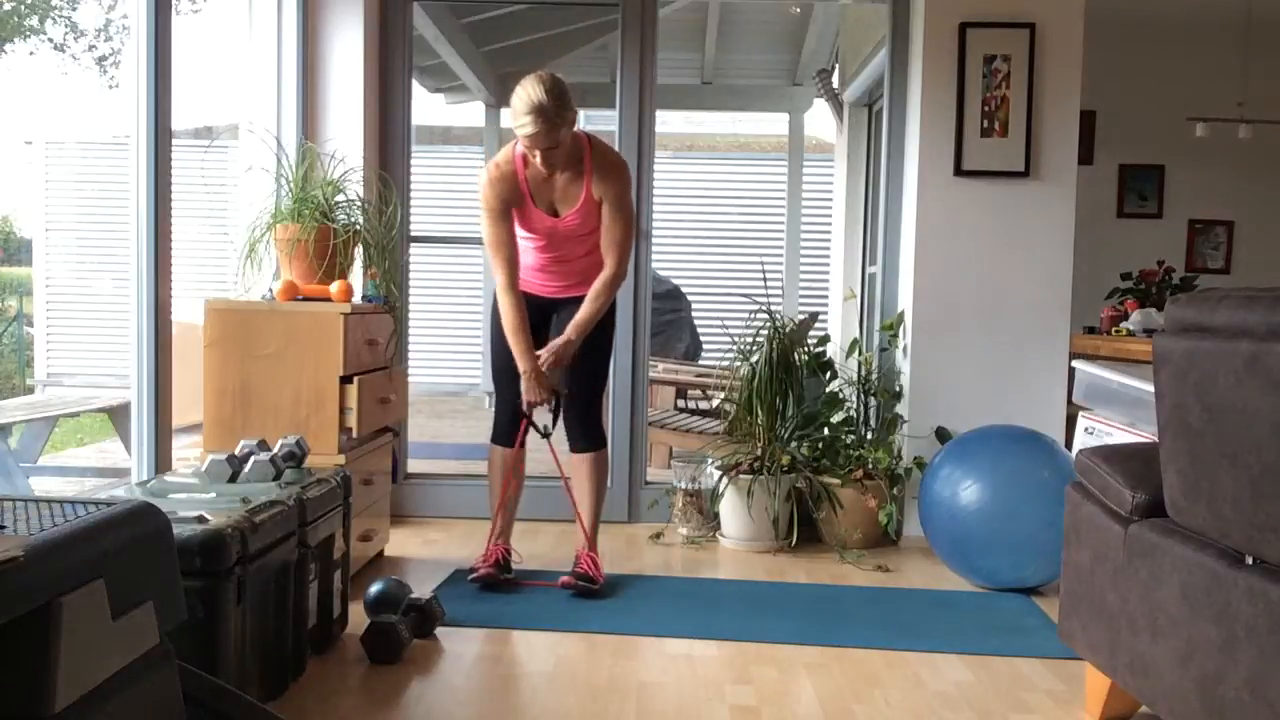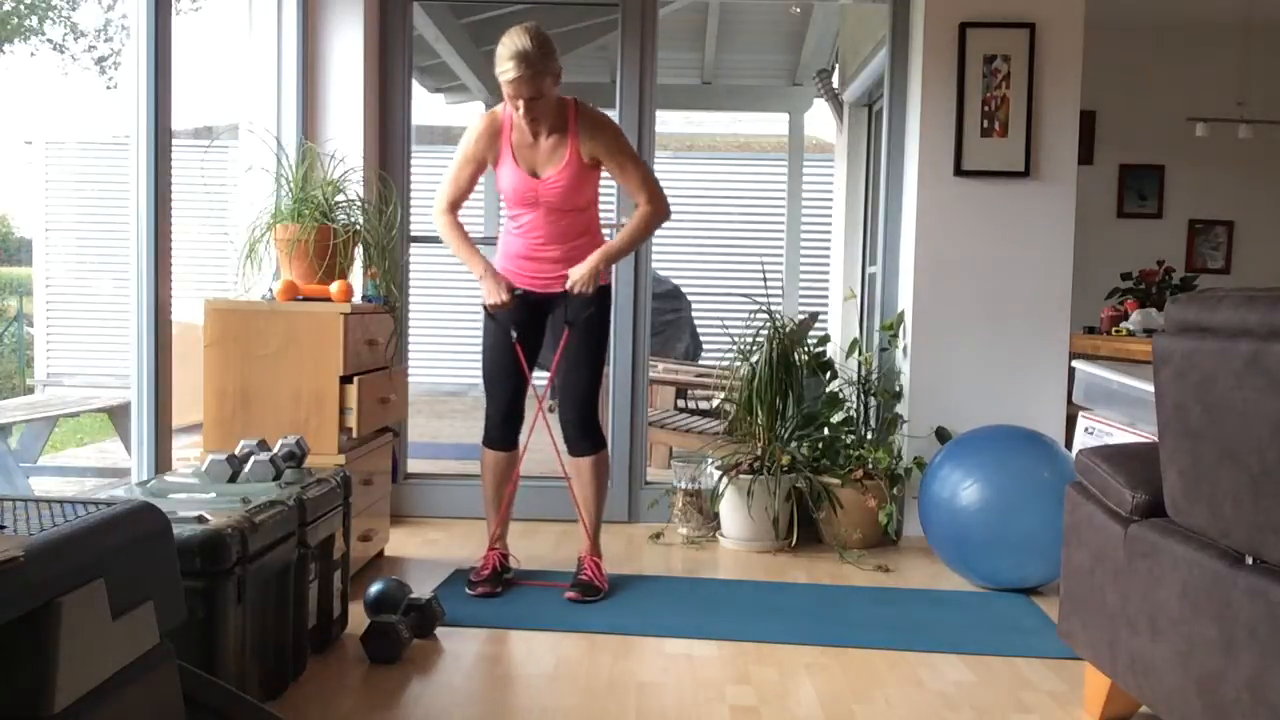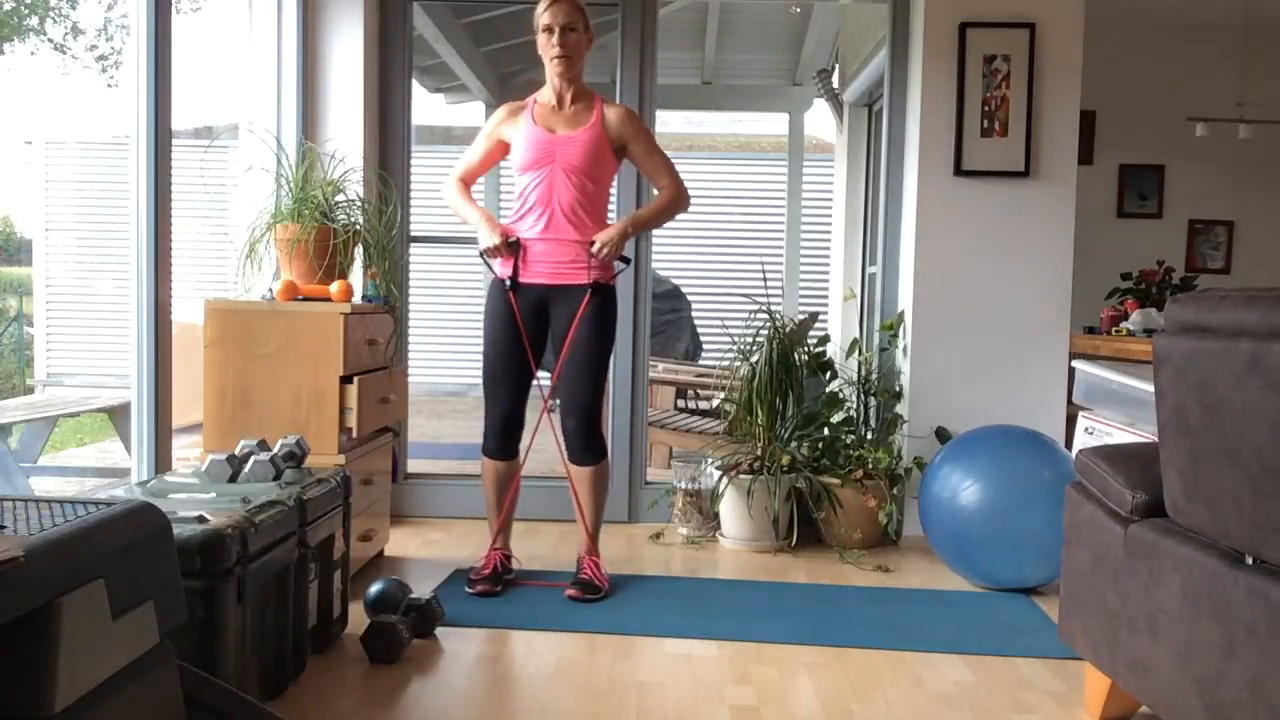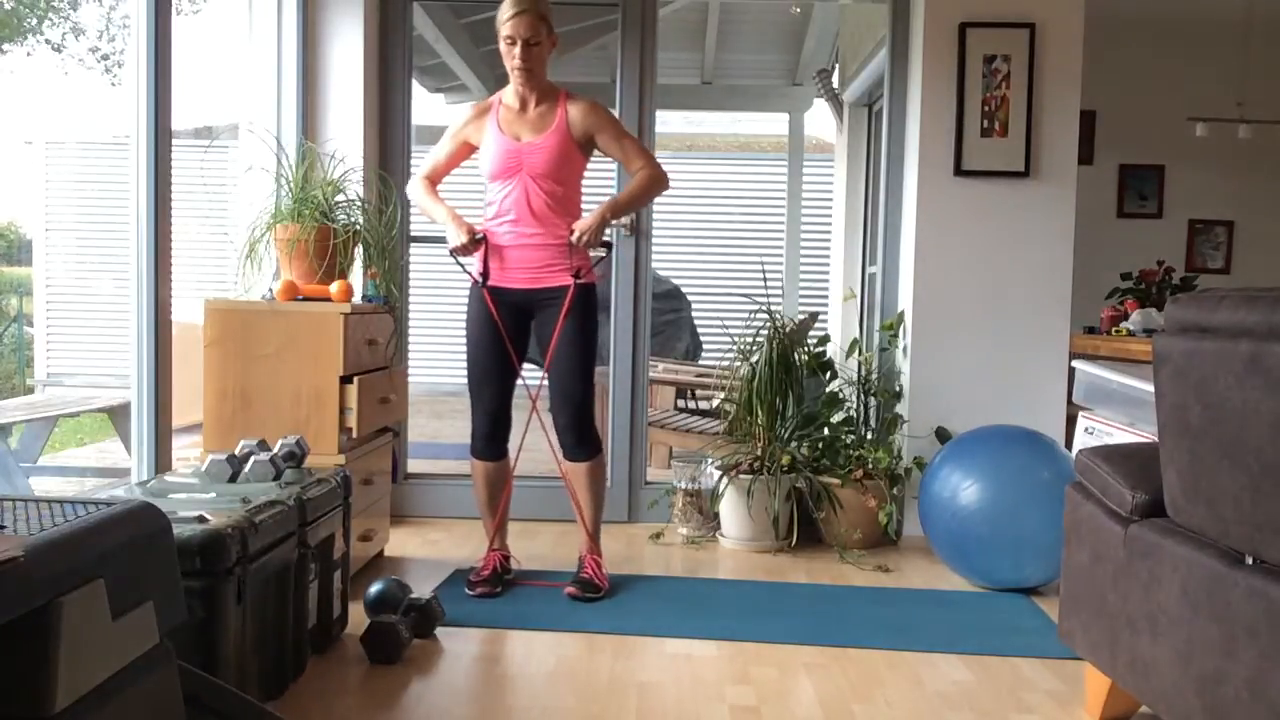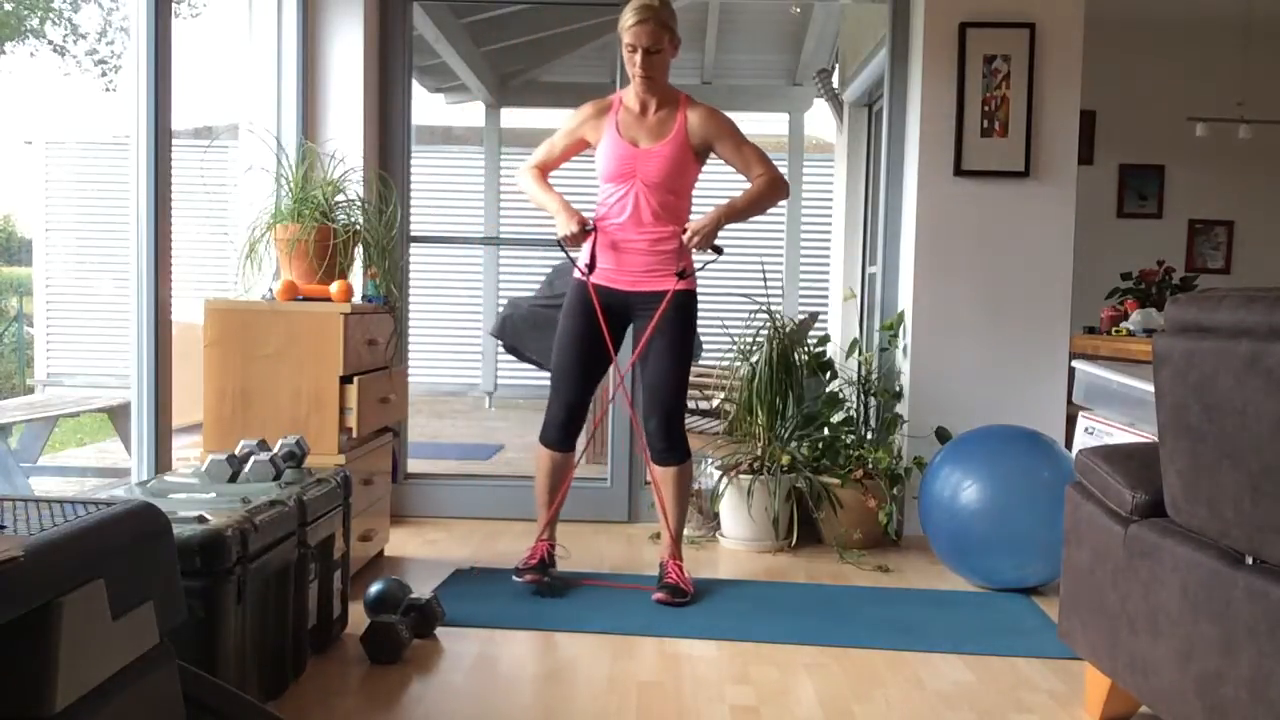
dt=1s
person 1, frame 1
left shoulder: (608, 168)
right shoulder: (500, 174)
left elbow: (615, 266)
right elbow: (505, 281)
left wrist: (568, 342)
right wrist: (527, 368)
left hip: (586, 296)
right hip: (522, 294)
left knee: (583, 417)
right knee: (509, 413)
left ankle: (588, 552)
right ankle: (498, 546)
person 1, frame 2
left shoulder: (592, 129)
right shoulder: (488, 131)
left elbow: (654, 206)
right elbow: (444, 211)
left wrist: (598, 262)
right wrist: (484, 274)
left hip: (580, 286)
right hip: (512, 286)
left knee: (578, 419)
right knee: (501, 416)
left ankle: (591, 555)
right ankle: (497, 551)
person 1, frame 3
left shoulder: (614, 119)
right shoulder: (512, 117)
left elbow: (675, 193)
right elbow: (455, 182)
left wrist: (625, 227)
right wrist: (484, 223)
left hip: (585, 286)
right hip: (516, 281)
left knee: (580, 422)
right knee: (501, 418)
left ankle: (590, 555)
right ankle: (498, 552)
person 1, frame 4
left shoulder: (580, 114)
right shoulder: (479, 118)
left elbow: (652, 175)
right elbow: (421, 181)
left wrist: (604, 212)
right wrist: (450, 220)
left hip: (565, 284)
right hip: (496, 283)
left knee: (573, 418)
right knee: (489, 421)
left ankle: (591, 553)
right ankle: (496, 551)
person 1, frame 5
left shoulder: (700, 121)
right shoulder: (597, 115)
left elbow: (773, 183)
right elbow: (530, 171)
left wrist: (720, 215)
right wrist: (560, 209)
left hip: (666, 289)
right hip: (597, 282)
left knee: (662, 424)
right knee: (563, 412)
left ankle: (672, 557)
right ankle: (544, 541)
